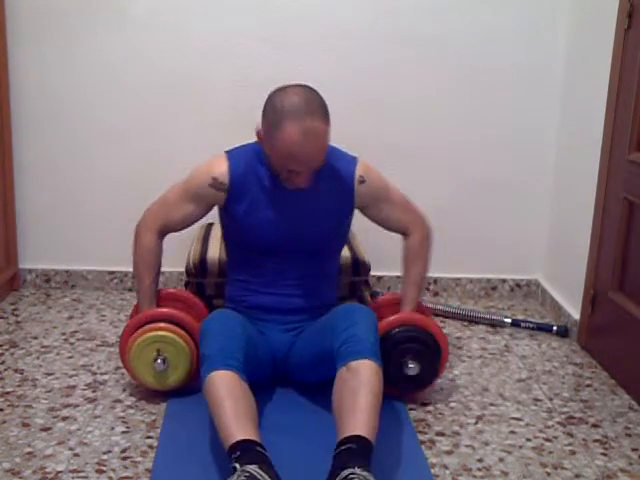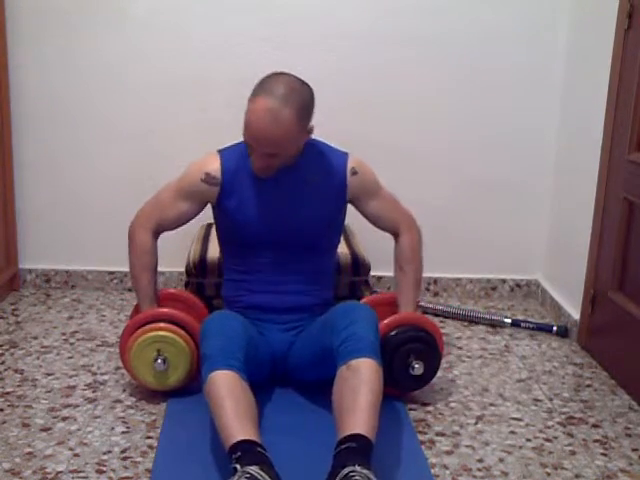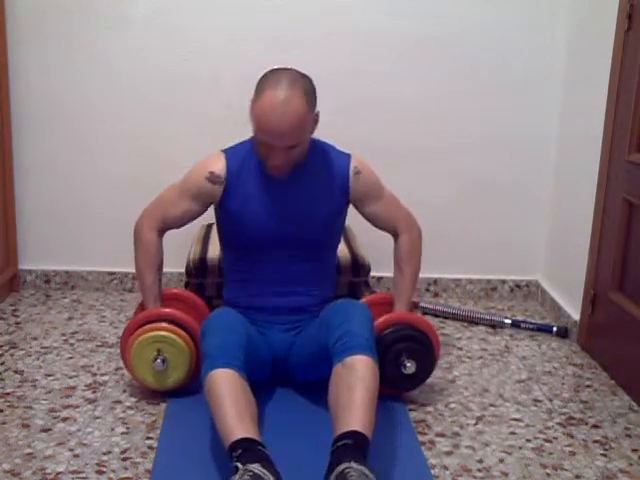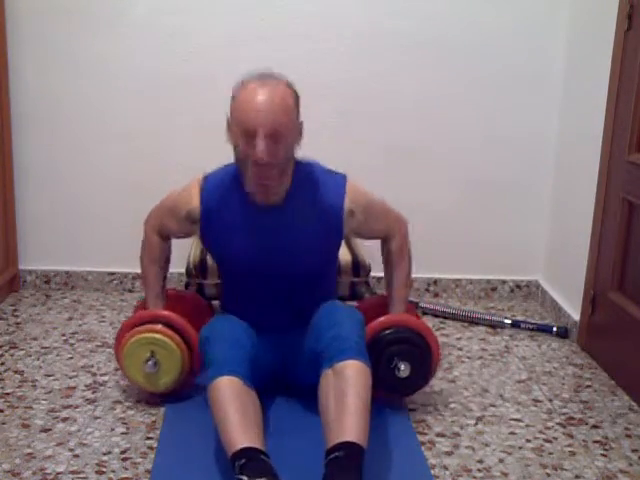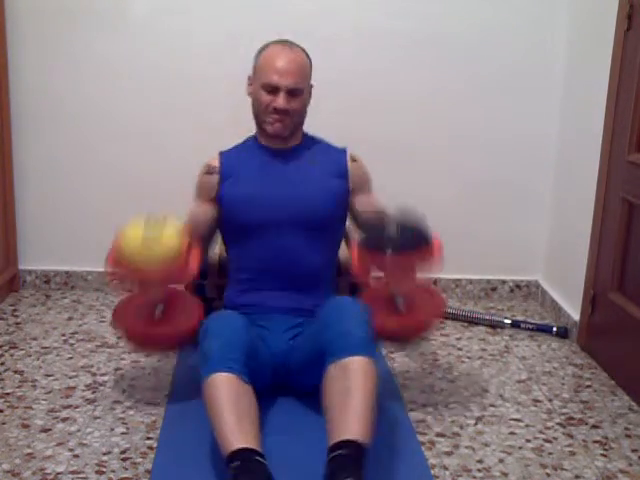
dt=0.4s
person 1, frame 1
left shoulder: (353, 176)
right shoulder: (225, 174)
left elbow: (416, 229)
right elbow: (150, 228)
left wrist: (407, 313)
right wrist: (149, 315)
left hip: (316, 334)
right hip: (250, 332)
left knee: (358, 319)
right knee: (219, 326)
person 1, frame 2
left shoulder: (344, 171)
right shoulder: (218, 171)
left elbow: (407, 231)
right elbow: (143, 227)
left wrist: (407, 318)
right wrist: (150, 316)
left hip: (314, 334)
right hip: (247, 331)
left knee: (358, 318)
right knee: (220, 327)
person 1, frame 3
left shoulder: (347, 172)
right shoulder: (221, 171)
left elbow: (407, 230)
right elbow: (148, 225)
left wrist: (400, 316)
right wrist: (155, 314)
left hip: (313, 335)
right hip: (248, 333)
left knee: (352, 315)
right knee: (220, 325)
person 1, frame 4
left shoulder: (340, 198)
right shoulder: (202, 199)
left elbow: (396, 234)
right elbow: (155, 230)
right wrist: (155, 311)
left hip: (314, 340)
right hip: (243, 339)
left knee: (342, 320)
right knee: (223, 335)
person 1, frame 5
left shoulder: (343, 164)
right shoulder: (222, 167)
left hip: (314, 332)
right hip: (249, 330)
left knee: (349, 313)
right knee: (220, 328)
